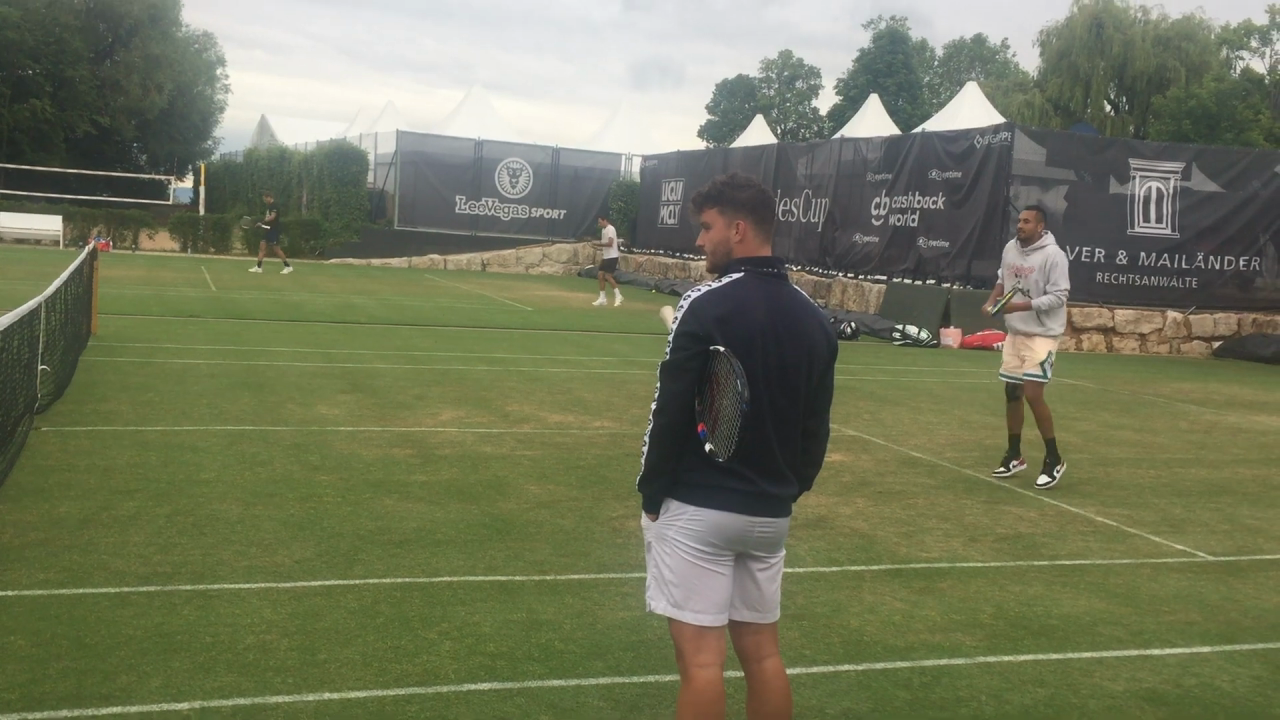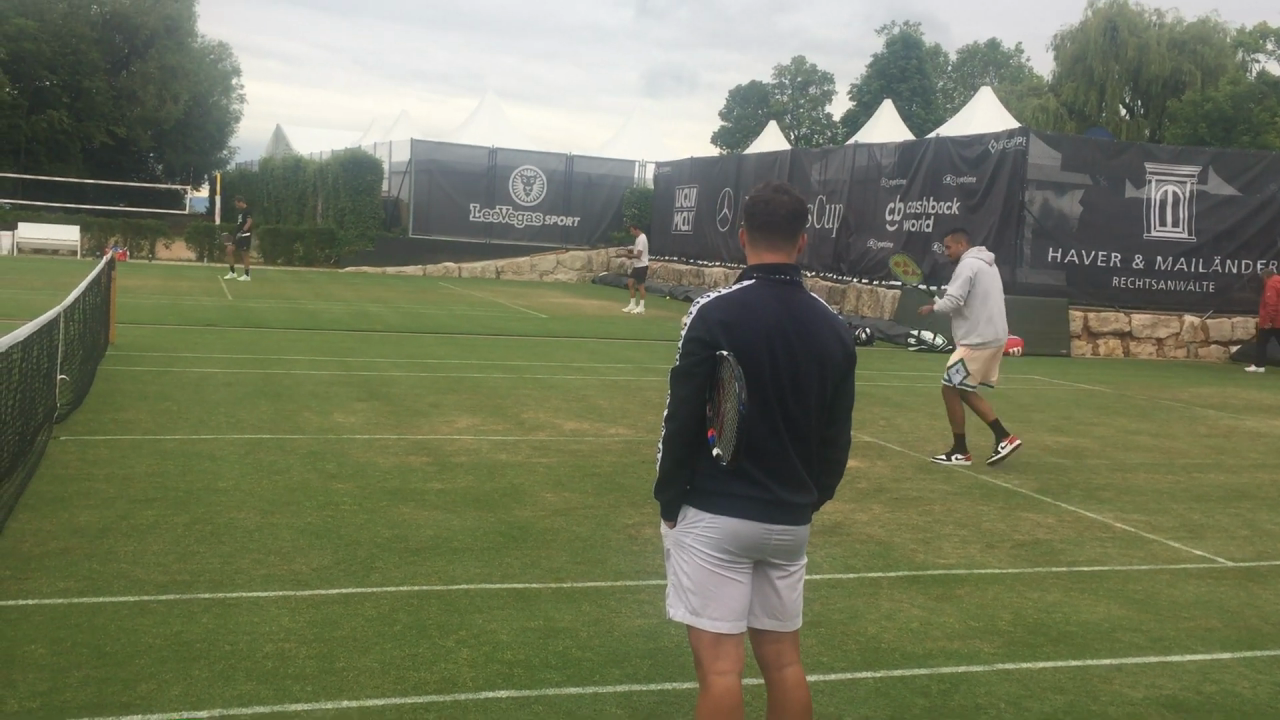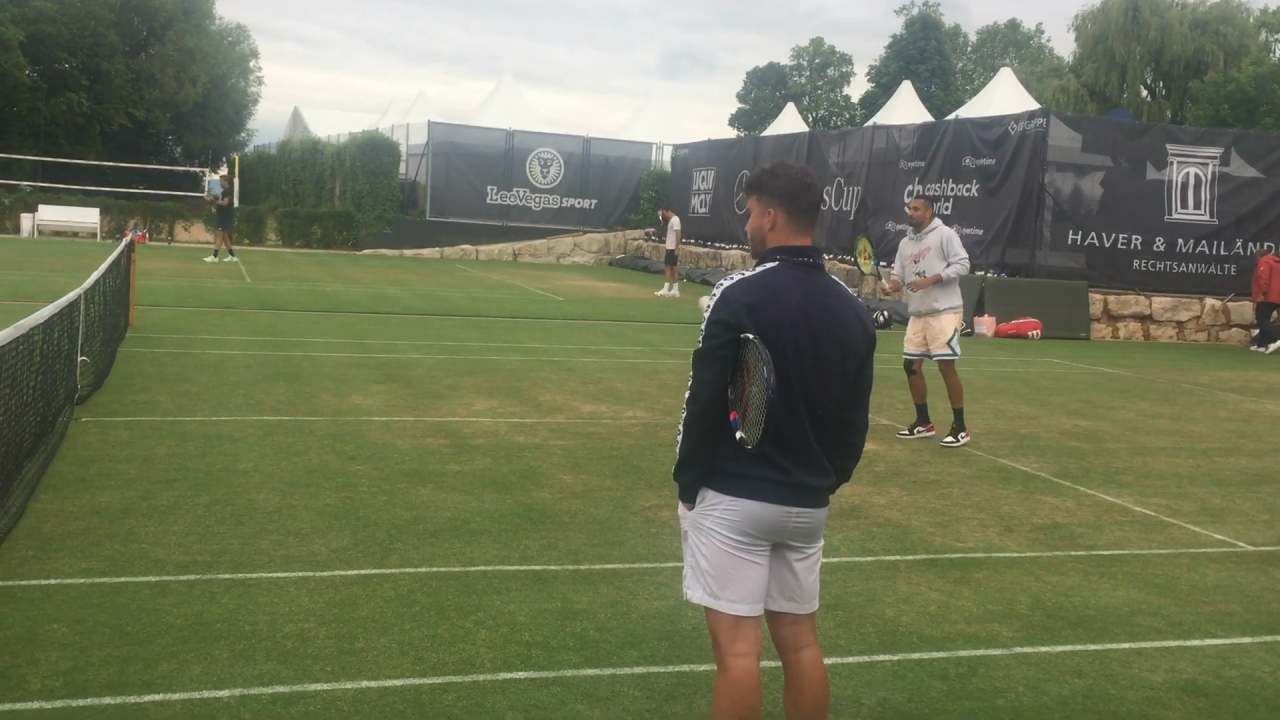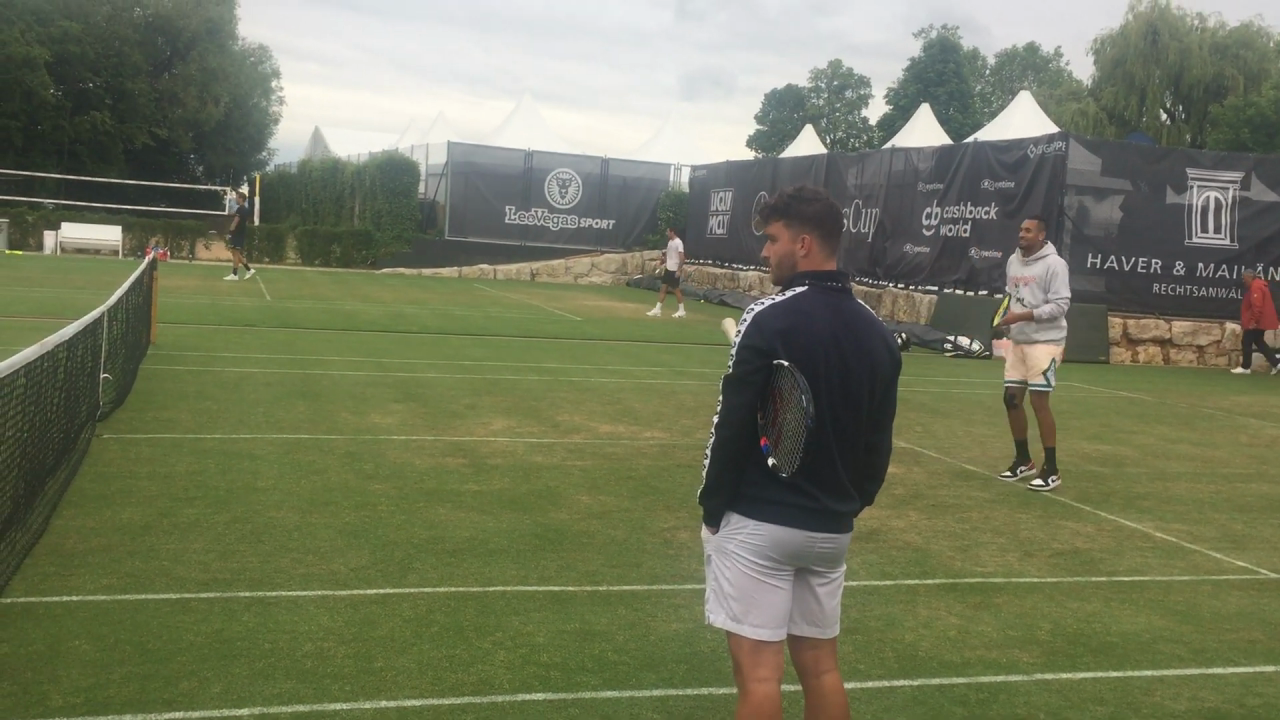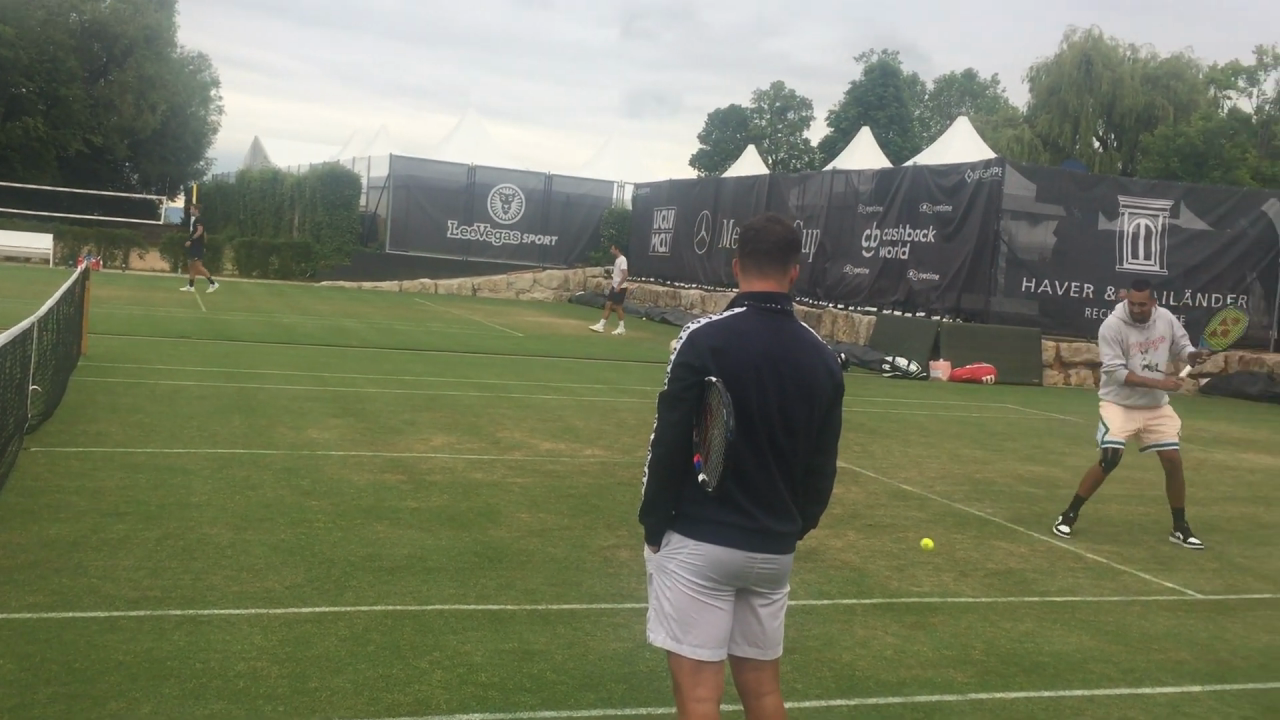
dt=1s
person 1, frame 1
left shoulder: (707, 306)
right shoulder: (813, 318)
left elbow: (671, 411)
right elbow: (816, 427)
left wrist: (651, 493)
left hip: (697, 509)
right hip: (770, 513)
left knee: (700, 657)
right knee: (762, 650)
person 1, frame 2
left shoulder: (716, 312)
right shoulder: (833, 328)
left elbow: (682, 419)
right elbow: (837, 437)
left wrist: (668, 500)
left hip: (715, 516)
right hip: (790, 522)
left knee: (719, 666)
right knee: (784, 659)
person 1, frame 3
left shoulder: (740, 295)
right shoulder: (852, 309)
left elbow: (704, 402)
right elbow: (855, 420)
left wrist: (687, 483)
left hip: (733, 499)
right hip: (807, 504)
left knee: (737, 648)
right knee: (800, 641)
person 1, frame 4
left shoulder: (770, 319)
right shoulder: (877, 333)
left elbow: (732, 426)
right elbow: (878, 443)
left wrist: (712, 506)
left hip: (758, 522)
right hip: (831, 528)
left knee: (758, 671)
right knee: (820, 664)
person 1, frame 5
left shoulder: (705, 338)
right shoulder: (823, 358)
left elbow: (669, 444)
right elbow: (823, 467)
left wrist: (653, 526)
left hip: (699, 543)
right hip: (774, 551)
person 2, frame 1
left shoulder: (1053, 255)
right shoulder: (1010, 248)
left elbow: (1058, 297)
left wrist: (1022, 306)
right wrist: (991, 300)
left hip: (1042, 335)
right hip: (1015, 333)
left knee: (1033, 395)
right knee: (1012, 393)
left ankle: (1053, 460)
right ankle: (1014, 456)
person 2, frame 2
left shoulder: (967, 265)
right shoulder: (986, 264)
left elbow: (952, 301)
left wrist: (931, 308)
right wrist: (952, 314)
left hip: (977, 342)
right hip: (993, 339)
left knee: (950, 391)
right knee: (966, 392)
left ankle: (960, 451)
right ankle: (1004, 438)
person 2, frame 3
left shoulder: (945, 234)
right shoulder: (906, 242)
left elbow: (962, 265)
right elbow: (899, 274)
left wrist: (930, 280)
right wrist: (891, 285)
left hip: (944, 312)
right hip: (917, 314)
left knee: (947, 367)
right knee: (911, 365)
left ankle: (960, 427)
right ankle: (924, 422)
person 2, frame 4
left shoulder: (1054, 264)
right shoulder: (1013, 261)
left elbow: (1060, 305)
left wrist: (1023, 315)
right wrist: (1007, 318)
left hip: (1046, 341)
right hip: (1018, 342)
left knee: (1039, 401)
right knee: (1011, 399)
left ankle: (1051, 468)
right ankle: (1024, 460)
person 2, frame 5
left shoulder: (1167, 318)
right shoulder: (1111, 326)
left elbow: (1182, 347)
right elbow: (1115, 372)
left wrist: (1194, 355)
right wrist: (1157, 382)
left hip: (1157, 406)
right hip: (1117, 404)
left knee: (1173, 461)
right knee: (1109, 459)
left ankle: (1180, 526)
right ankle: (1070, 514)
